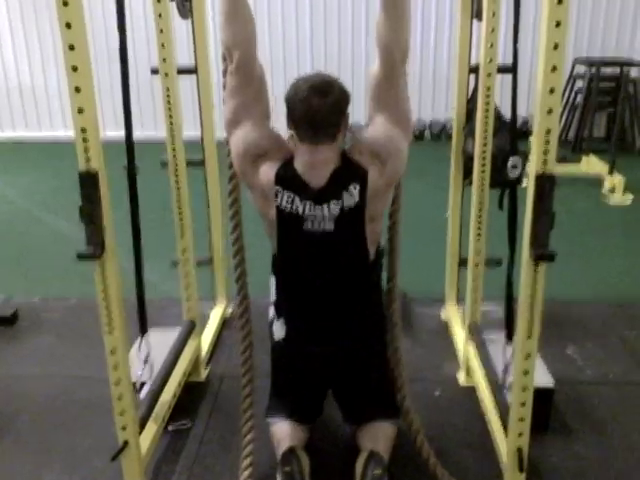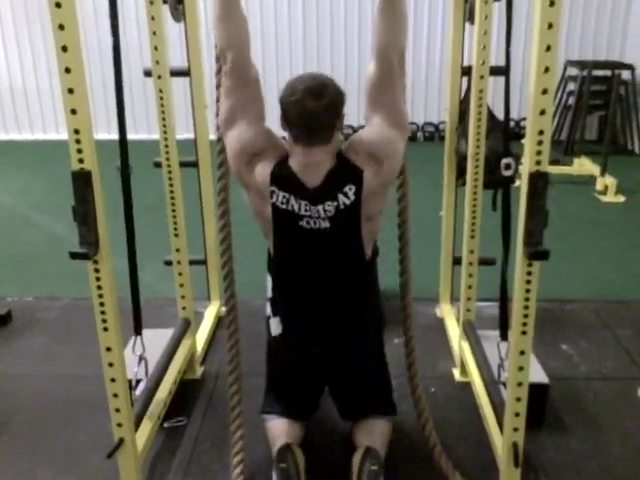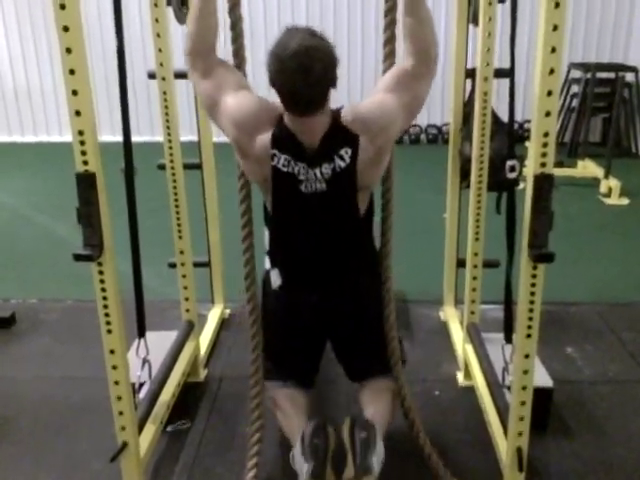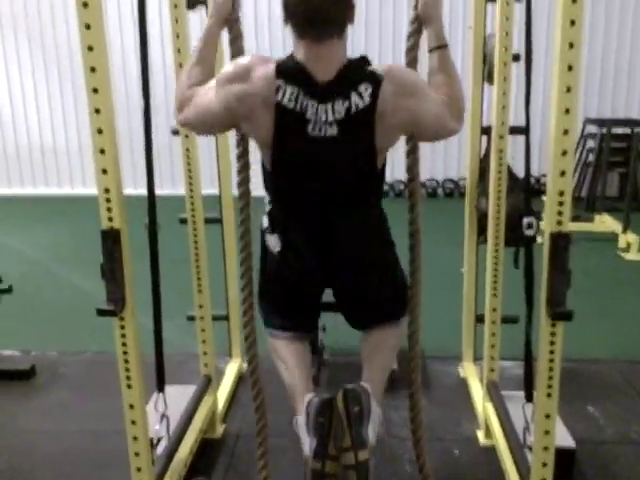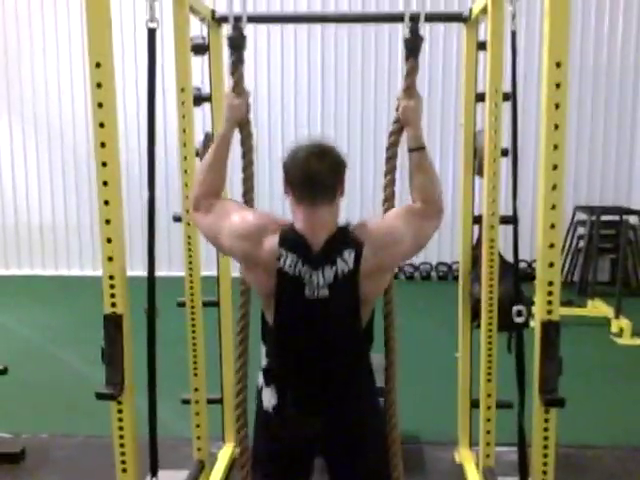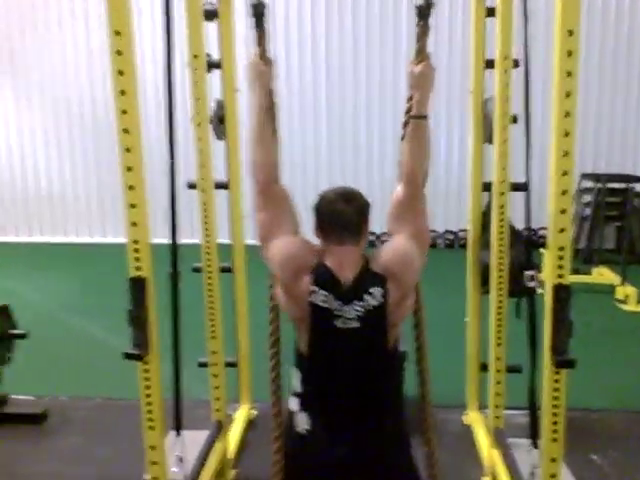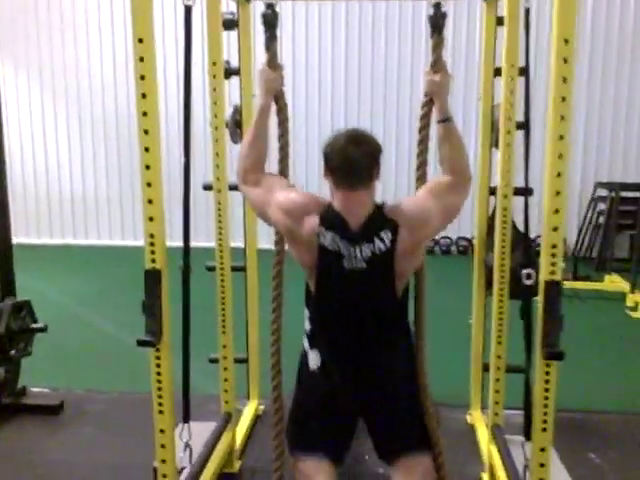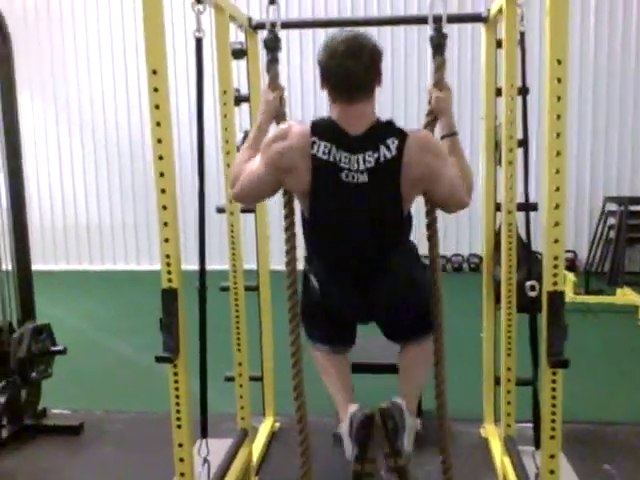
dt=0.5s
person 1, frame 1
left shoulder: (263, 172)
right shoulder: (374, 171)
left elbow: (240, 62)
right elbow: (392, 62)
left hip: (294, 334)
right hip: (360, 335)
left knee: (287, 413)
right knee: (377, 415)
person 1, frame 2
left shoulder: (259, 170)
right shoulder: (370, 169)
left elbow: (235, 63)
right elbow: (389, 64)
left hip: (291, 331)
right hip: (357, 330)
left knee: (283, 409)
right knee: (373, 410)
person 1, frame 3
left shoulder: (253, 135)
right shoulder: (368, 134)
left elbow: (201, 62)
right elbow: (422, 63)
left hip: (287, 288)
right hip: (356, 286)
left knee: (284, 380)
right knee: (376, 375)
left ankle: (303, 439)
right ankle: (369, 430)
person 1, frame 4
left shoulder: (251, 83)
right shoulder: (394, 89)
left elbow: (185, 108)
right elbow: (452, 118)
left hip: (290, 242)
right hip: (363, 243)
left knee: (286, 327)
right knee: (386, 318)
left ankle: (307, 407)
right ankle: (368, 397)
person 1, frame 5
left shoulder: (260, 245)
right shoulder: (374, 248)
left elbow: (201, 204)
right elbow: (431, 210)
left wrist: (228, 127)
right wrist: (415, 132)
left hip: (284, 403)
right hip: (351, 405)
person 1, frame 6
left shoulder: (297, 277)
right shoulder: (394, 278)
left elbow: (266, 186)
right elbow: (411, 186)
left wrist: (260, 96)
right wrist: (420, 101)
left hip: (314, 429)
right hip: (379, 431)
person 1, frame 7
left shoulder: (304, 224)
right shoulder: (407, 227)
left elbow: (249, 177)
right elbow: (459, 180)
left wrist: (265, 100)
right wrist: (441, 106)
left hip: (325, 365)
right hip: (390, 366)
person 1, frame 8
left shoulder: (290, 143)
right shoulder: (417, 148)
left elbow: (238, 189)
right elbow: (461, 197)
left wrist: (264, 118)
right wrist: (447, 123)
left hip: (329, 285)
right hip: (396, 285)
left knee: (325, 336)
right knee: (420, 328)
left ankle: (348, 414)
right ankle: (405, 410)
